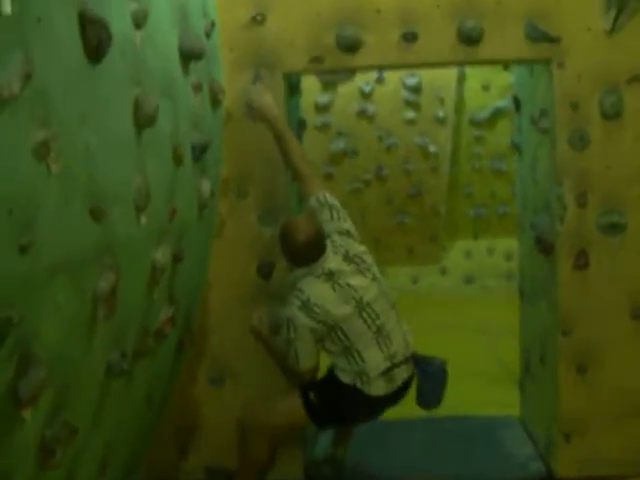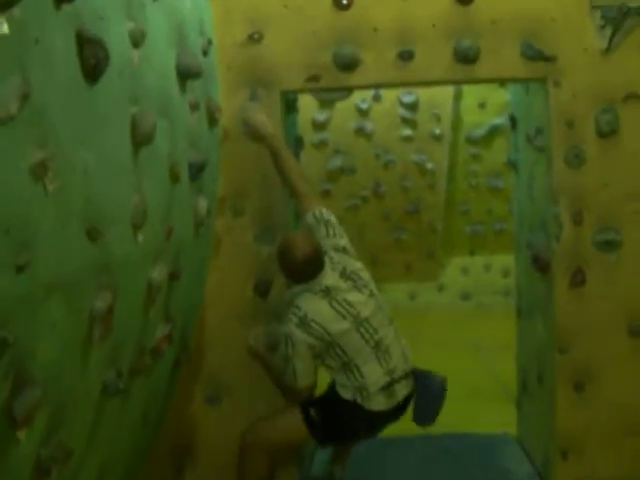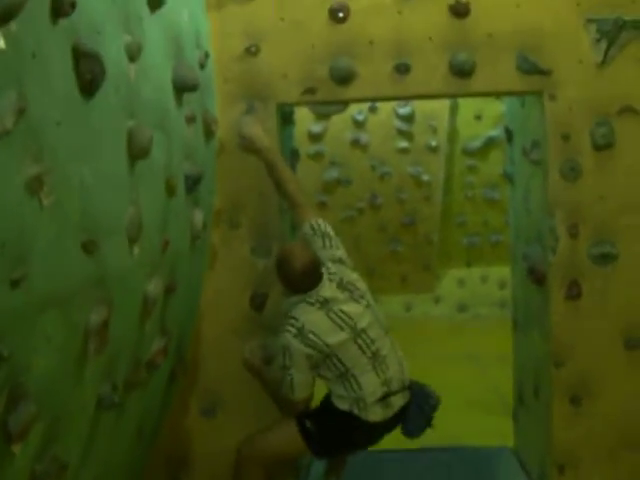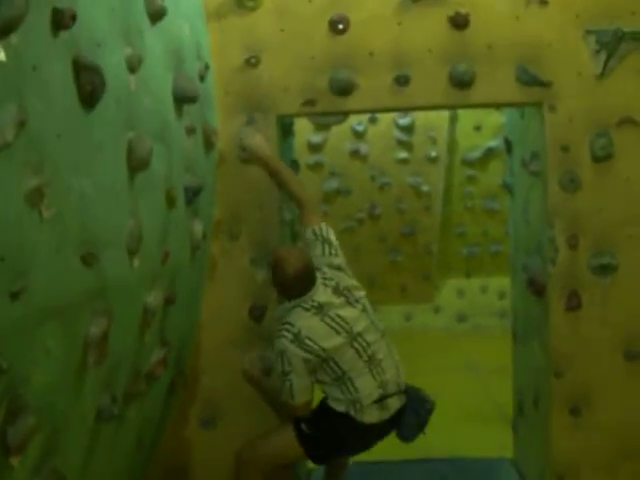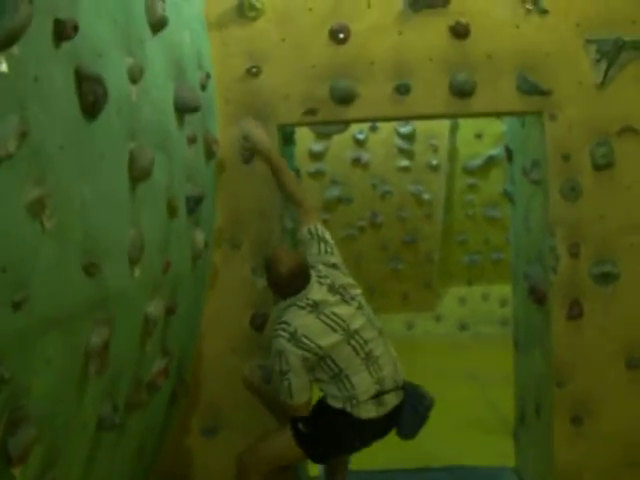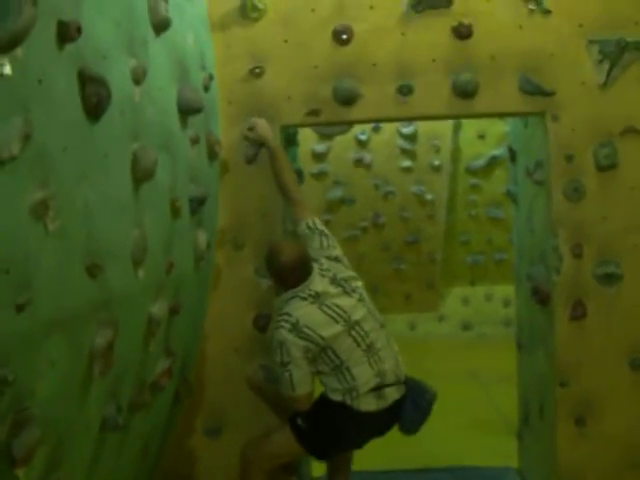
dt=0.1s
person 1, frame 1
left shoulder: (302, 307)
right shoulder: (345, 240)
left elbow: (303, 375)
right elbow: (308, 179)
left wrist: (266, 336)
right wrist: (275, 120)
left hip: (366, 393)
right hip: (402, 374)
left knee: (253, 422)
person 1, frame 2
left shoulder: (300, 321)
right shoulder: (339, 256)
left elbow: (300, 391)
right elbow: (305, 193)
left wrist: (265, 352)
right wrist: (271, 137)
left hip: (366, 407)
right hip: (401, 388)
left knee: (254, 442)
person 1, frame 3
left shoulder: (296, 334)
right shoulder: (338, 267)
left elbow: (297, 403)
right elbow: (300, 204)
left wrist: (259, 368)
right wrist: (265, 149)
left hip: (362, 419)
right hip: (399, 399)
person 1, frame 4
left shoulder: (293, 336)
right shoulder: (333, 272)
left elbow: (296, 409)
right elbow: (308, 207)
left wrist: (259, 377)
right wrist: (267, 159)
left hip: (360, 421)
right hip: (393, 404)
person 1, frame 5
left shoulder: (289, 336)
right shoulder: (330, 270)
left elbow: (297, 409)
right elbow: (303, 205)
left wrist: (258, 385)
right wrist: (267, 151)
left hip: (358, 418)
right hip: (391, 402)
person 1, frame 6
left shoulder: (290, 327)
right shoulder: (331, 261)
left elbow: (299, 403)
right elbow: (296, 199)
left wrist: (261, 385)
right wrist: (271, 143)
left hip: (359, 412)
right hip: (393, 398)
